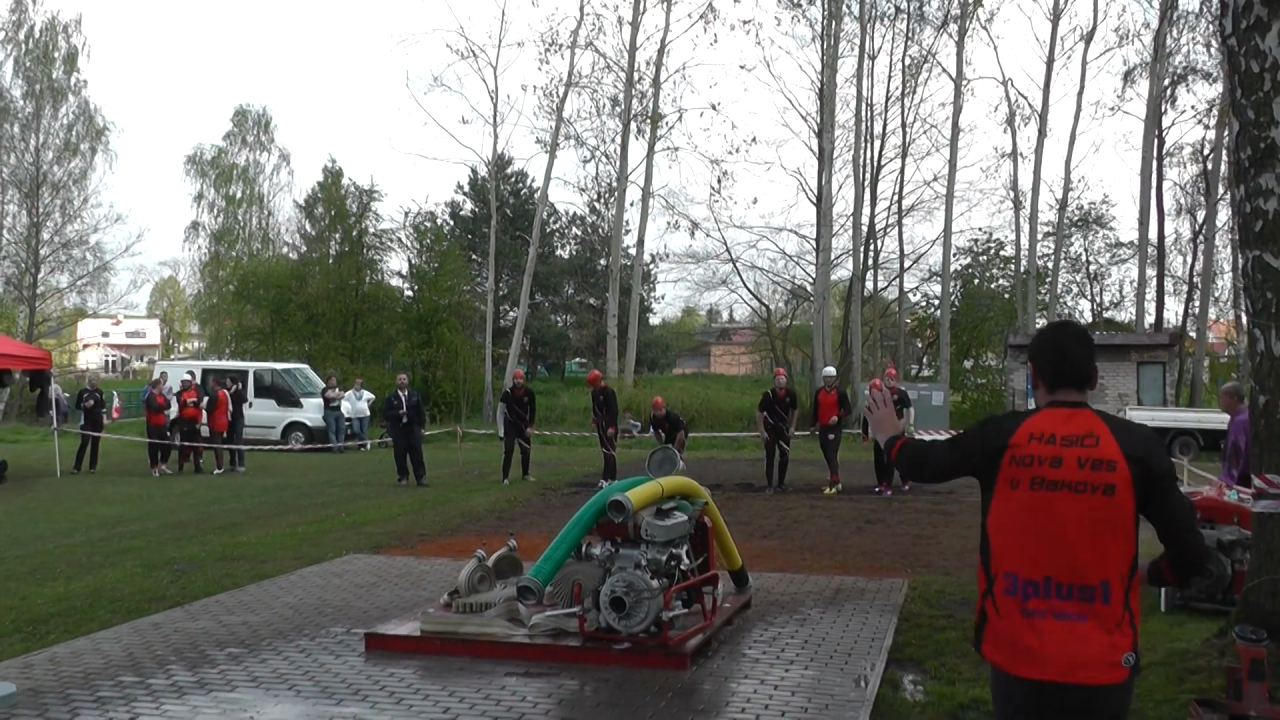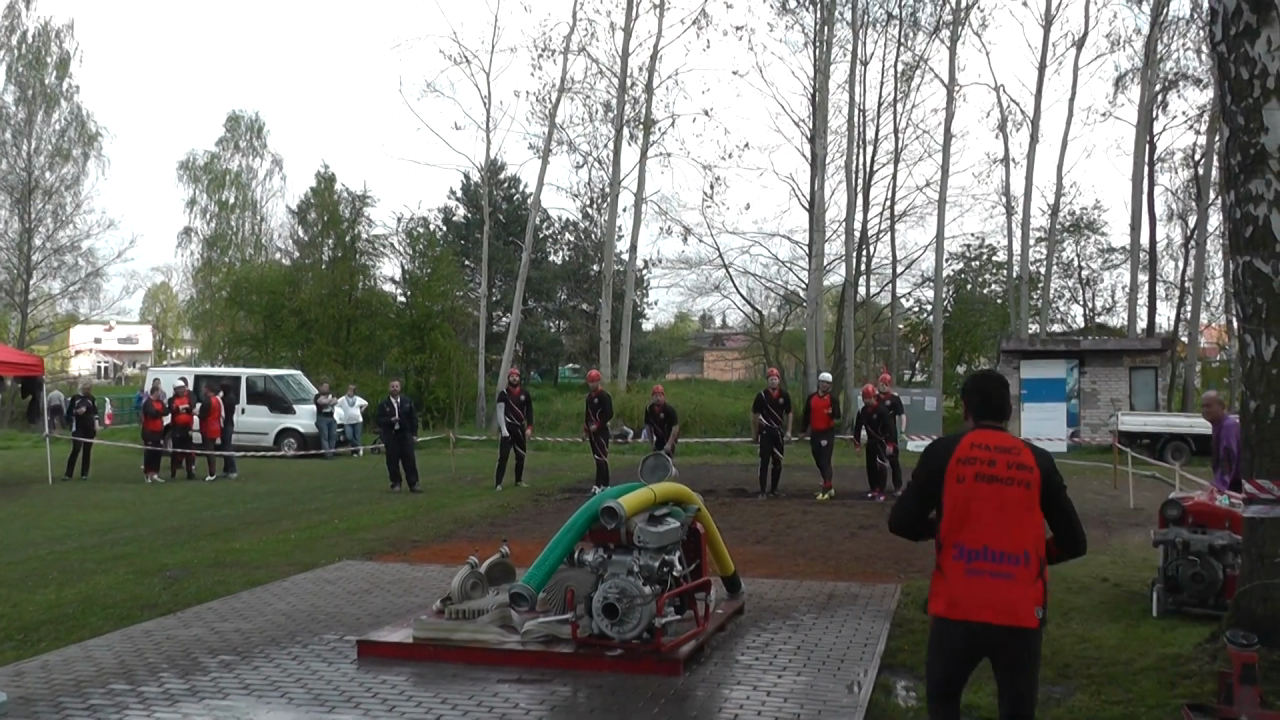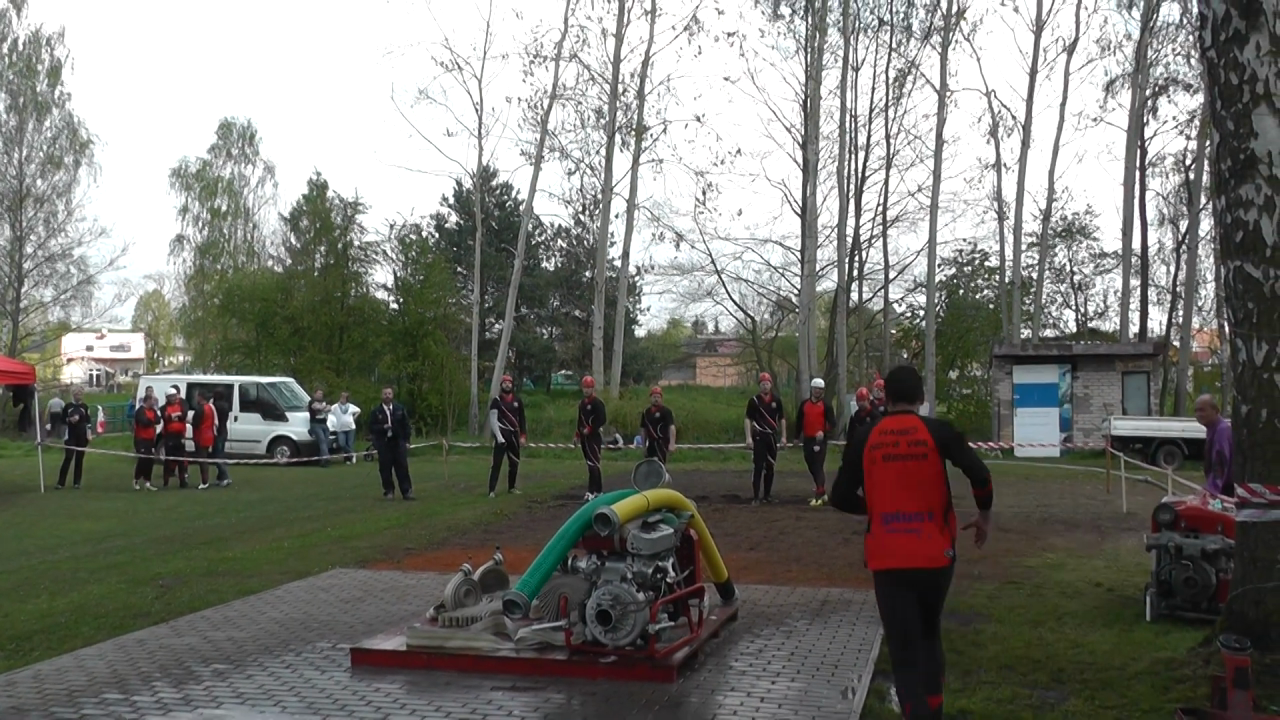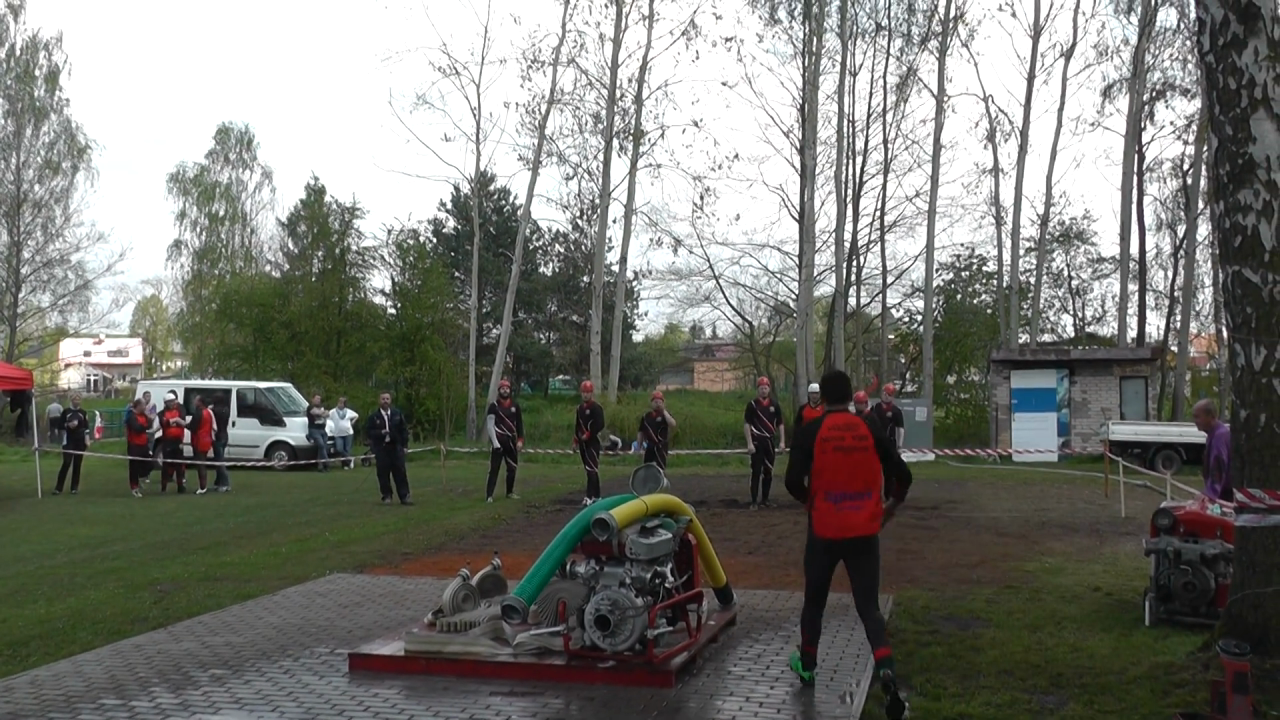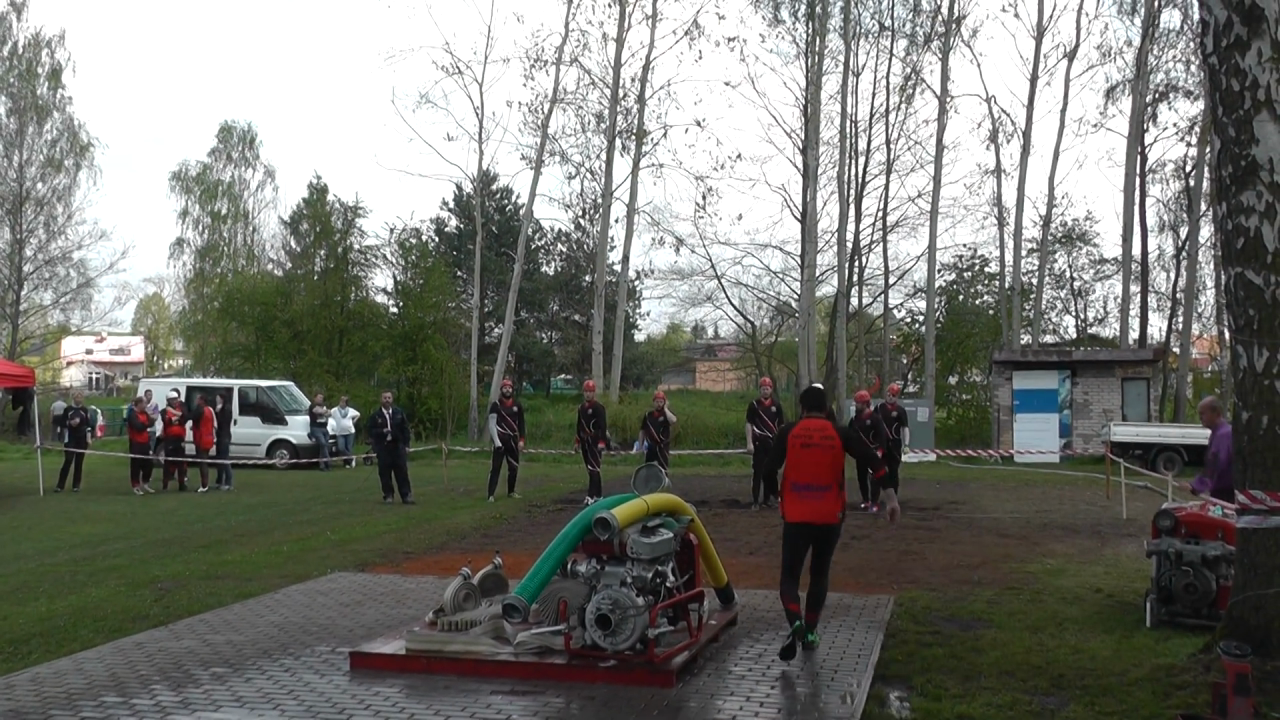
dt=0.5s
person 1, frame 1
left shoulder: (1001, 436)
right shoulder: (1136, 445)
left elbow: (925, 463)
right elbow: (1191, 555)
left wrist: (889, 436)
right wrist: (1149, 574)
left hip: (1021, 661)
right hip: (1105, 667)
person 1, frame 2
left shoulder: (945, 451)
right shoulder: (1036, 459)
left elbow: (901, 522)
right elbow: (1074, 542)
left hip: (957, 610)
right hip: (1022, 613)
person 1, frame 3
left shoulder: (865, 438)
right shoulder: (940, 431)
left elbow: (840, 497)
right elbow: (980, 476)
right wrist: (984, 516)
left hip: (888, 561)
right hip: (936, 557)
left knee: (904, 654)
right knee: (928, 636)
person 1, frame 4
left shoulder: (811, 431)
right shoulder: (872, 430)
left elbow: (793, 481)
right elbow: (903, 474)
right wrist: (893, 504)
left hip: (825, 531)
right hip: (864, 532)
left knee: (814, 600)
right knee: (869, 609)
left ankle: (807, 667)
right ankle: (885, 672)
person 1, frame 5
left shoulder: (789, 433)
right shoulder: (841, 433)
left elbow: (770, 470)
right elbow: (873, 460)
left wrist: (781, 495)
right wrist: (890, 495)
left hip: (796, 516)
right hip: (830, 517)
left knee: (789, 577)
right knee: (819, 573)
left ankle: (795, 625)
right ankle: (809, 633)
